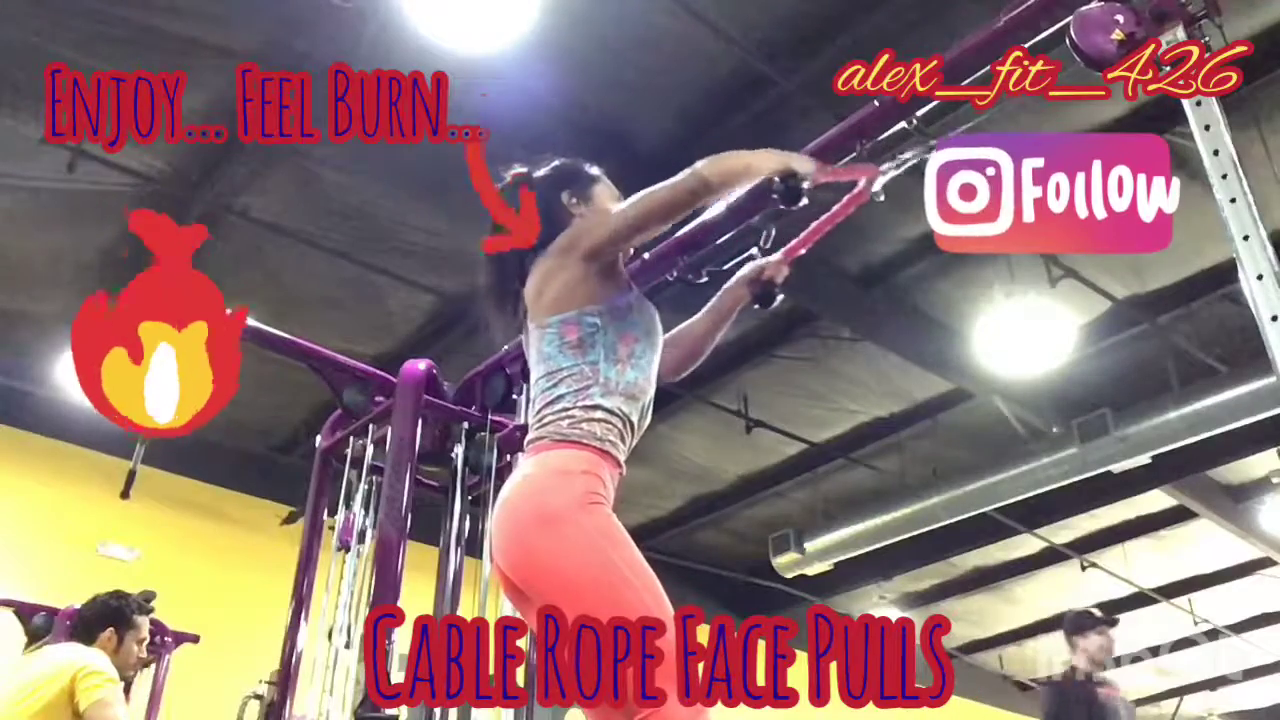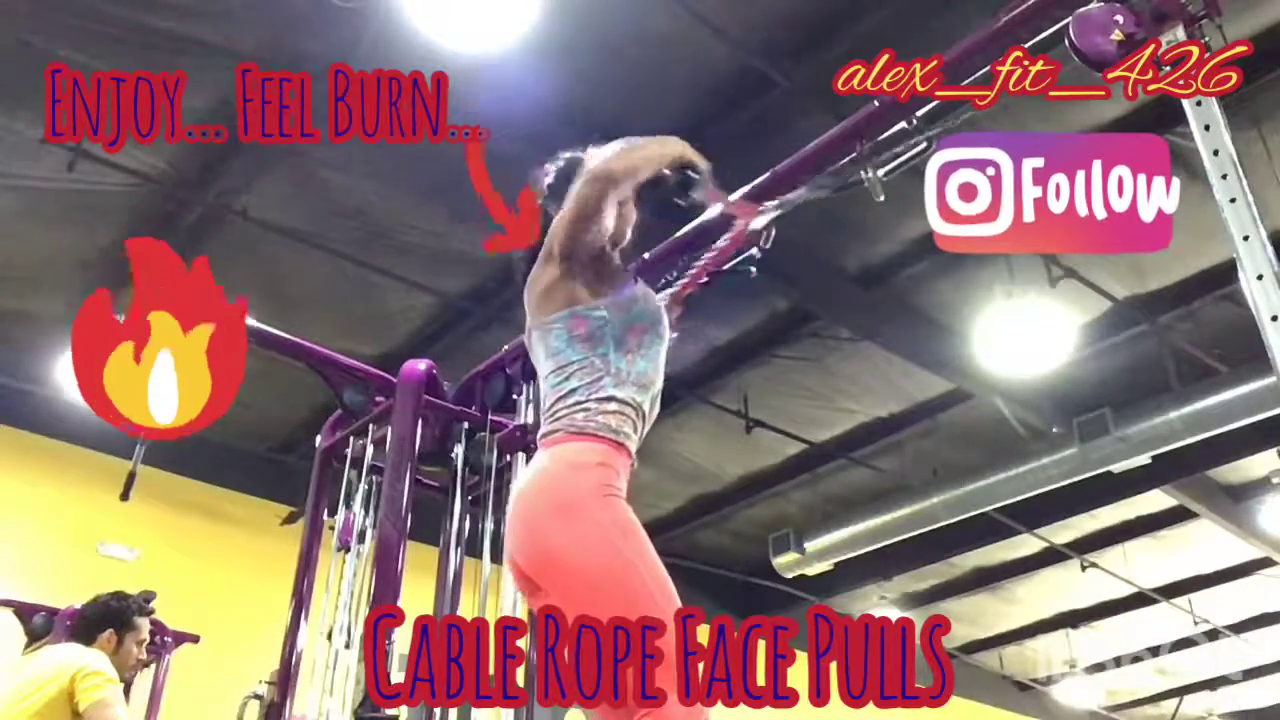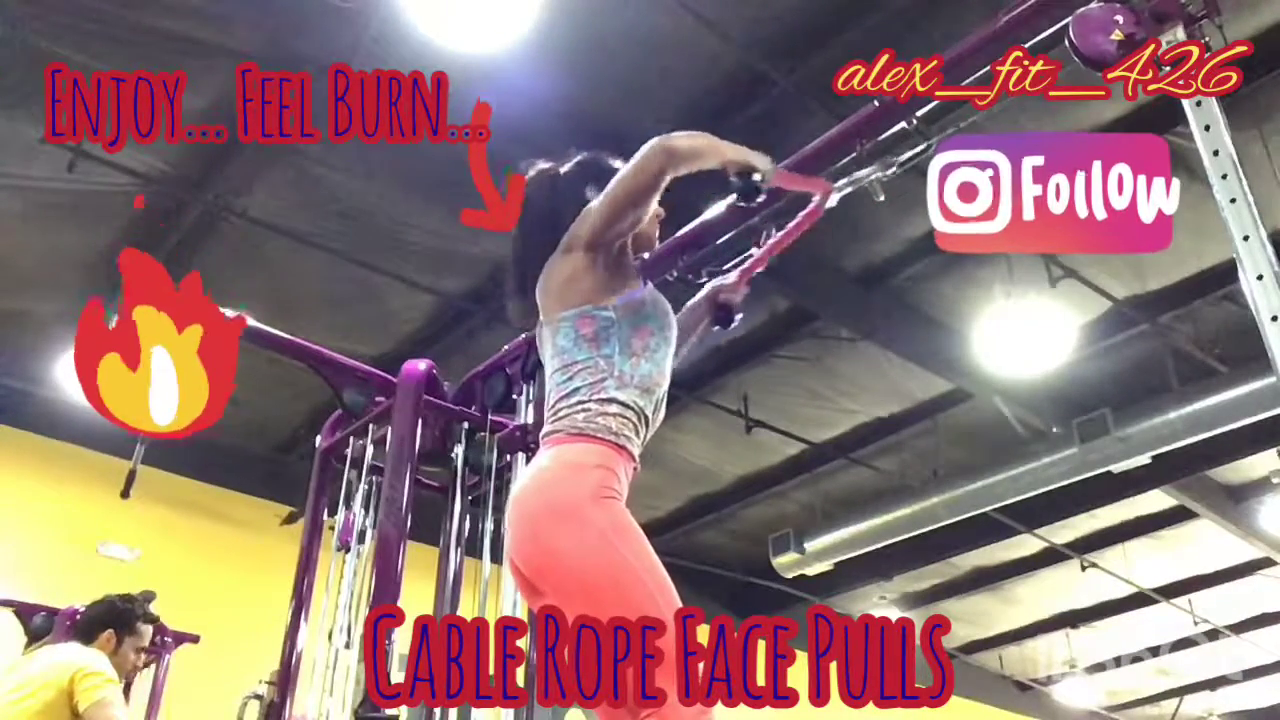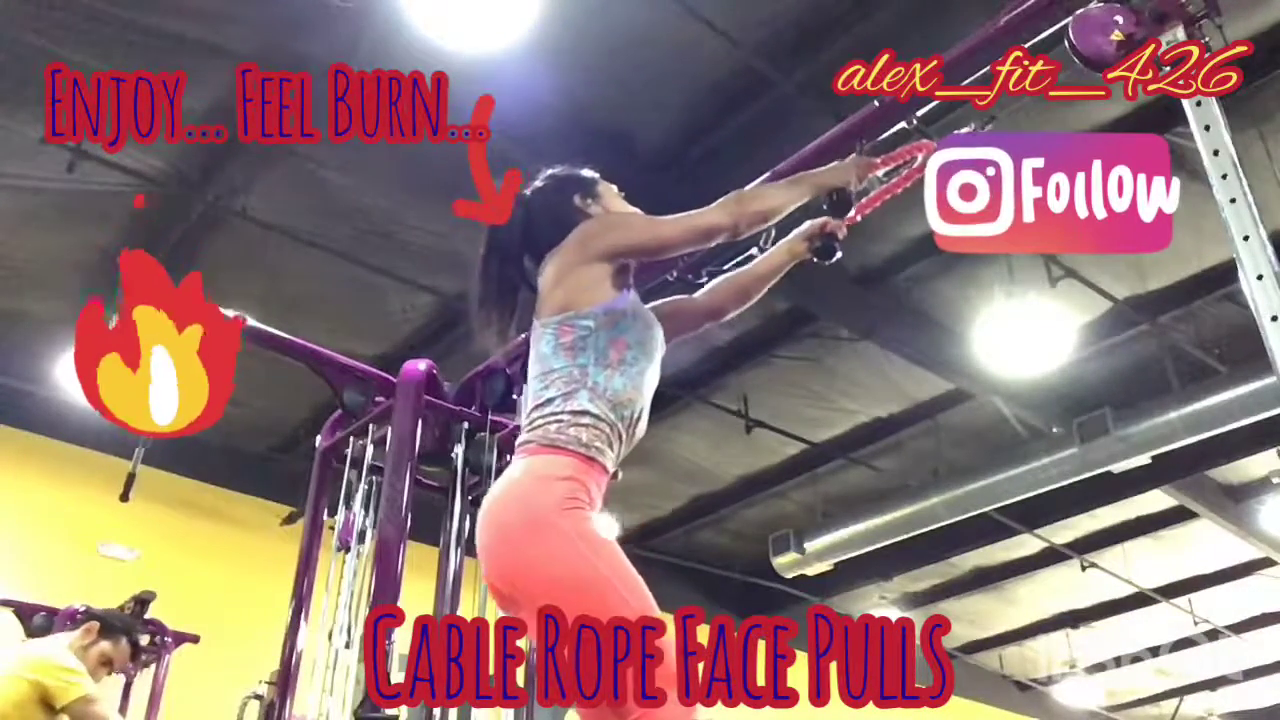
dt=1s
person 1, frame 1
left shoulder: (561, 291)
right shoulder: (574, 251)
left elbow: (666, 361)
right elbow: (700, 181)
left wrist: (742, 287)
right wrist: (781, 161)
left hip: (541, 507)
right hip: (557, 499)
person 1, frame 2
left shoulder: (581, 291)
right shoulder: (572, 252)
right elbow: (602, 168)
left wrist: (653, 316)
right wrist: (674, 151)
left hip: (557, 501)
right hip: (572, 491)
person 1, frame 3
left shoulder: (585, 287)
right shoulder: (588, 246)
left elbow: (643, 366)
right elbow: (665, 152)
left wrist: (707, 301)
right wrist: (742, 156)
left hip: (557, 502)
right hip: (572, 492)
person 1, frame 4
left shoulder: (621, 311)
right shoulder: (587, 243)
left elbow: (712, 303)
right elbow: (727, 217)
left wrist: (801, 243)
right wrist: (824, 178)
left hip: (538, 515)
right hip: (543, 508)
